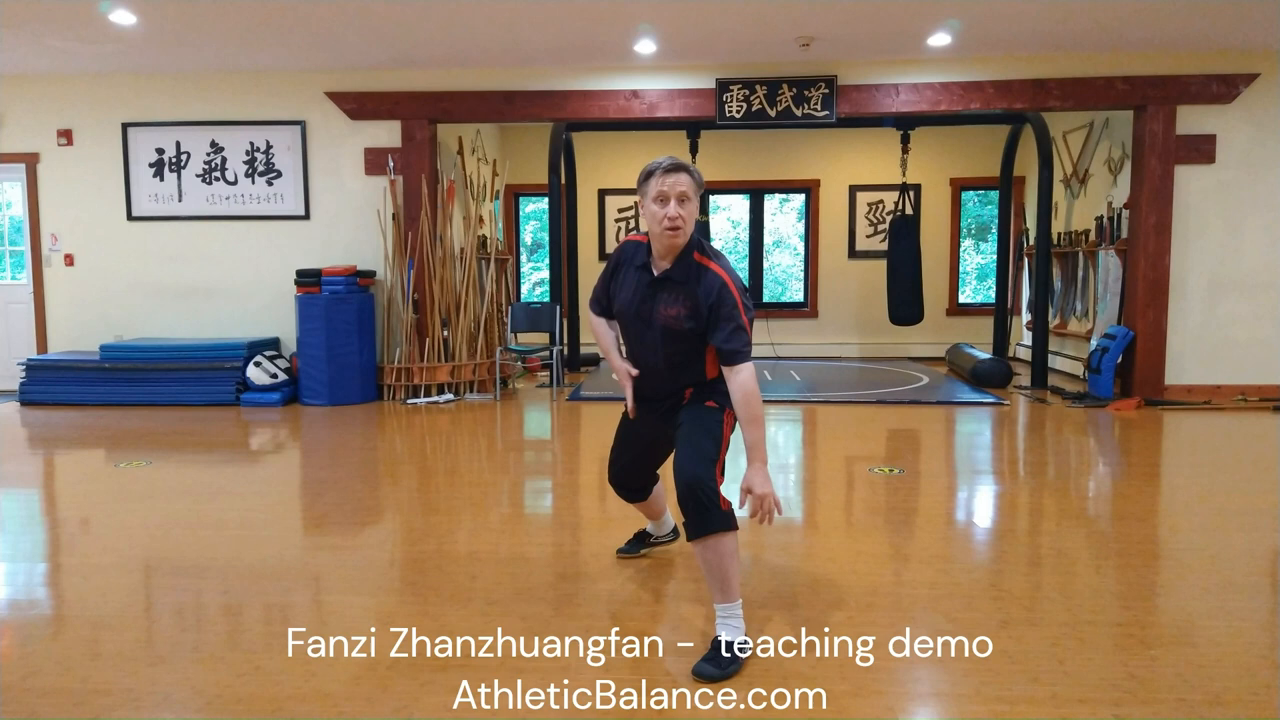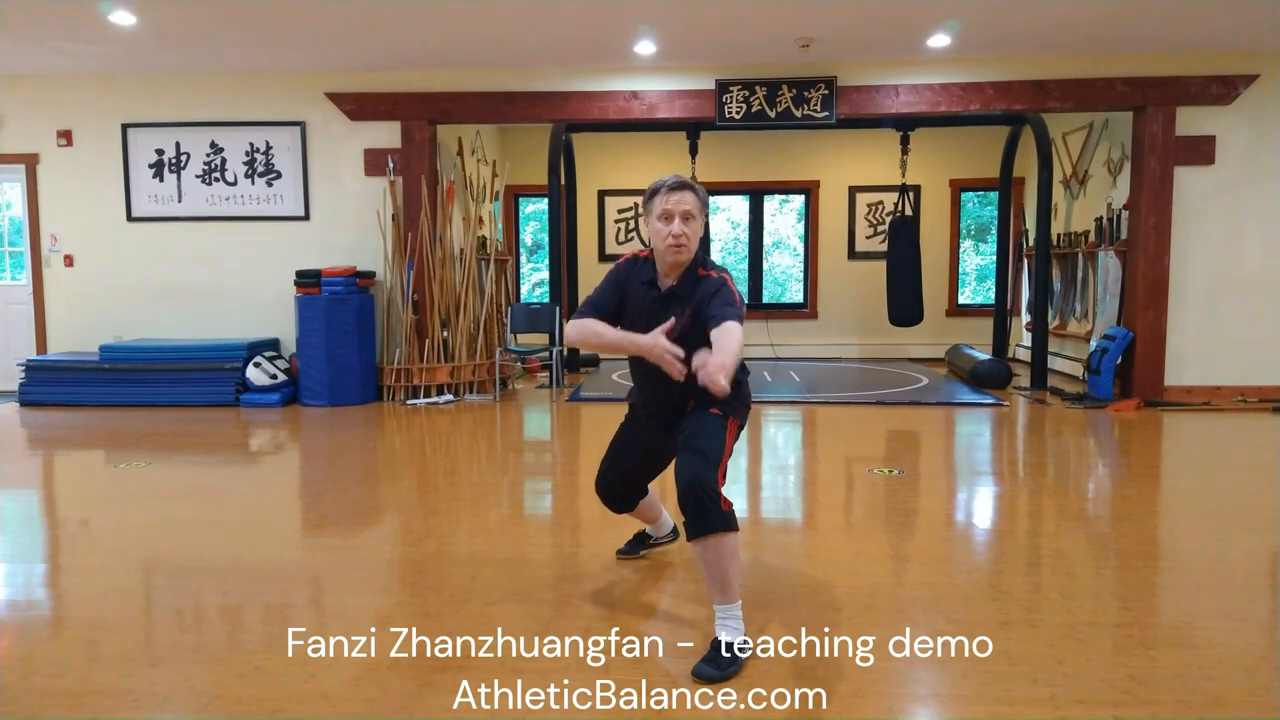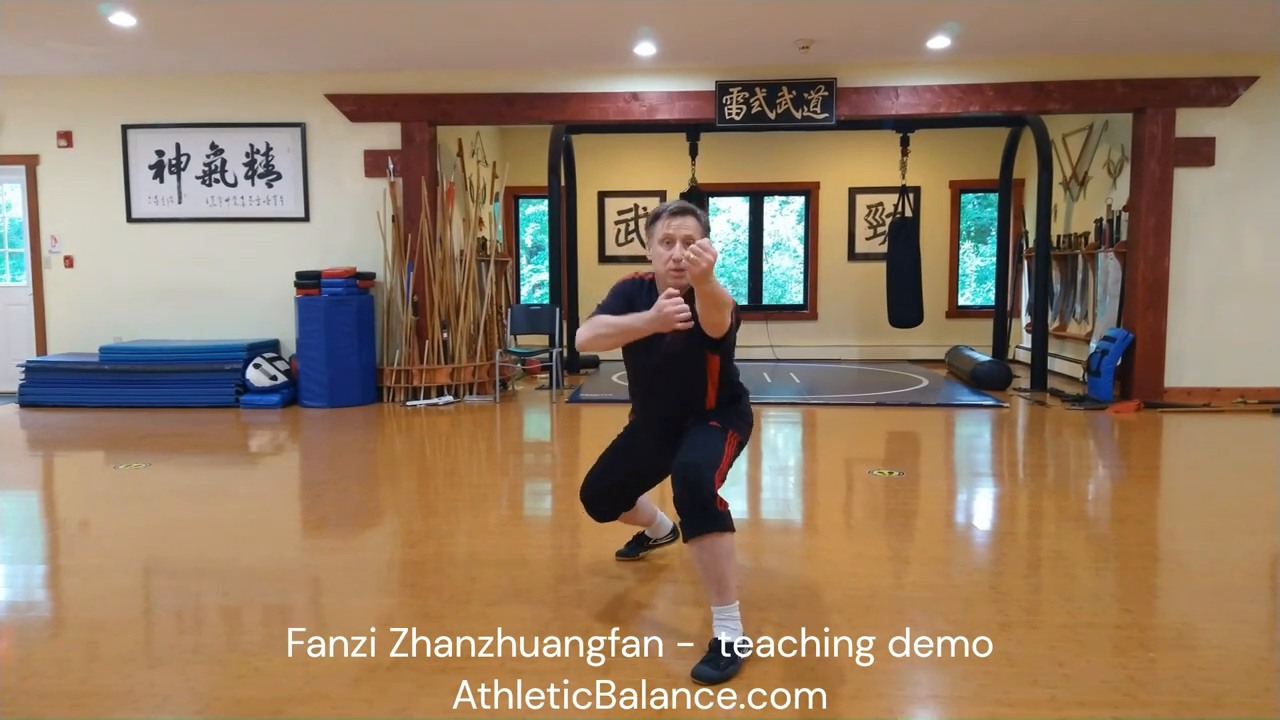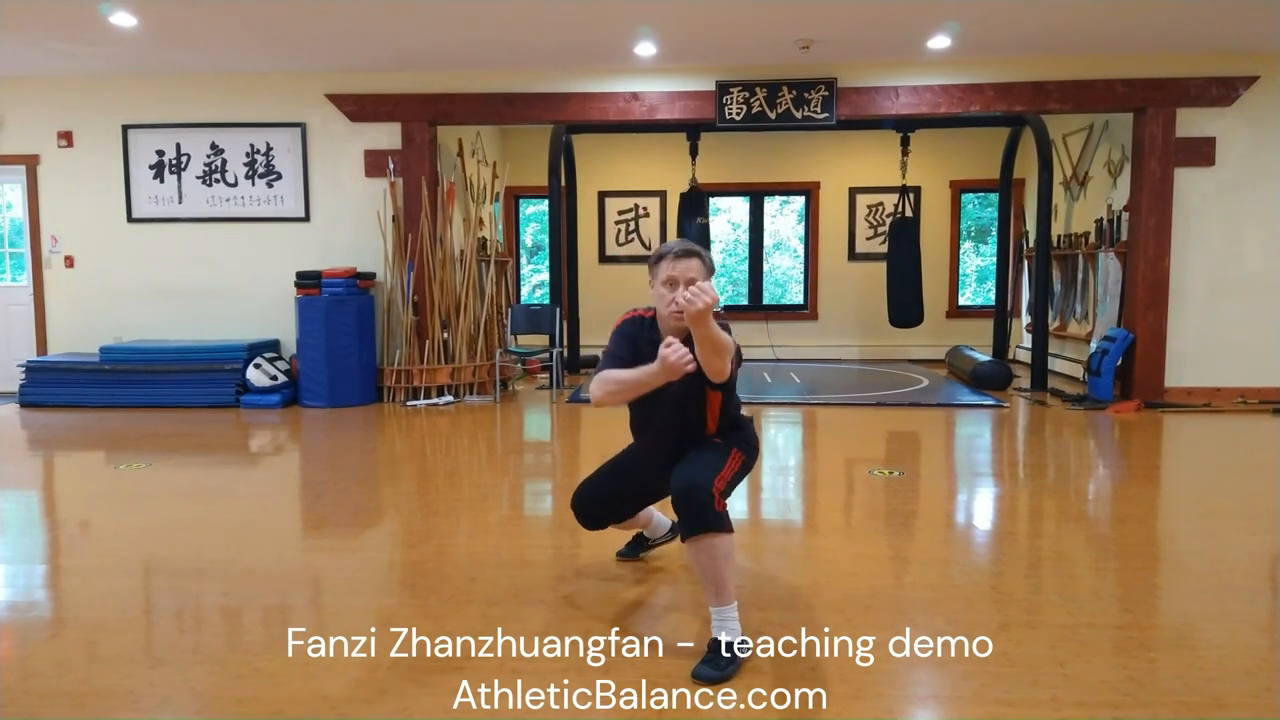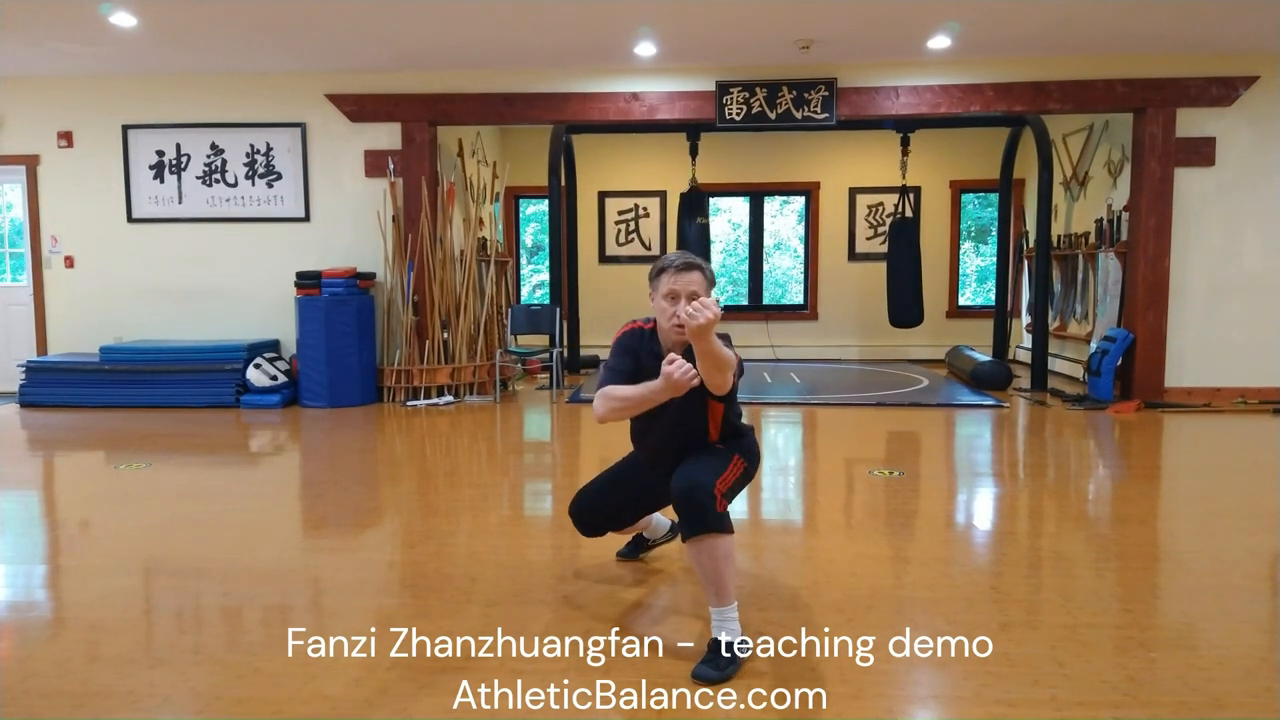
dt=0.3s
person 1, frame 1
left shoulder: (714, 278)
right shoulder: (627, 255)
left elbow: (739, 369)
right elbow: (598, 314)
left wrist: (757, 462)
right wrist: (614, 359)
left hip: (704, 397)
right hip: (648, 394)
left knee: (696, 487)
right knee: (625, 476)
left ankle: (732, 632)
right ankle: (661, 528)
person 1, frame 2
left shoulder: (715, 284)
right shoulder: (630, 271)
left elbow: (730, 330)
right elbow: (575, 329)
left wrist: (721, 363)
right wrist: (642, 343)
left hip: (707, 405)
right hip: (651, 404)
left knee: (697, 486)
right knee: (613, 489)
left ankle: (731, 632)
right ankle: (660, 528)
person 1, frame 3
left shoulder: (709, 302)
right shoulder: (631, 291)
left elbow: (720, 315)
right elbow: (586, 338)
left wrist: (704, 281)
right wrist: (653, 320)
left hip: (715, 419)
right hip: (652, 423)
left knee: (694, 485)
right knee: (597, 497)
left ankle: (730, 634)
right ankle: (658, 529)
person 1, frame 4
left shoulder: (714, 339)
right shoulder: (633, 328)
left elbow: (719, 360)
right elbow: (599, 392)
left wrist: (702, 323)
right wrist: (659, 371)
left hip: (719, 444)
right hip: (656, 448)
left knee: (693, 490)
right knee: (588, 506)
left ankle: (728, 634)
right ankle: (657, 528)
person 1, frame 5
left shoulder: (717, 351)
right shoulder: (633, 339)
left elbow: (720, 379)
right elbow: (603, 408)
left wrist: (704, 337)
right wrist: (664, 387)
left hip: (721, 452)
right hip: (657, 457)
left knee: (695, 491)
right knee: (586, 514)
left ankle: (728, 634)
right ankle: (657, 528)
